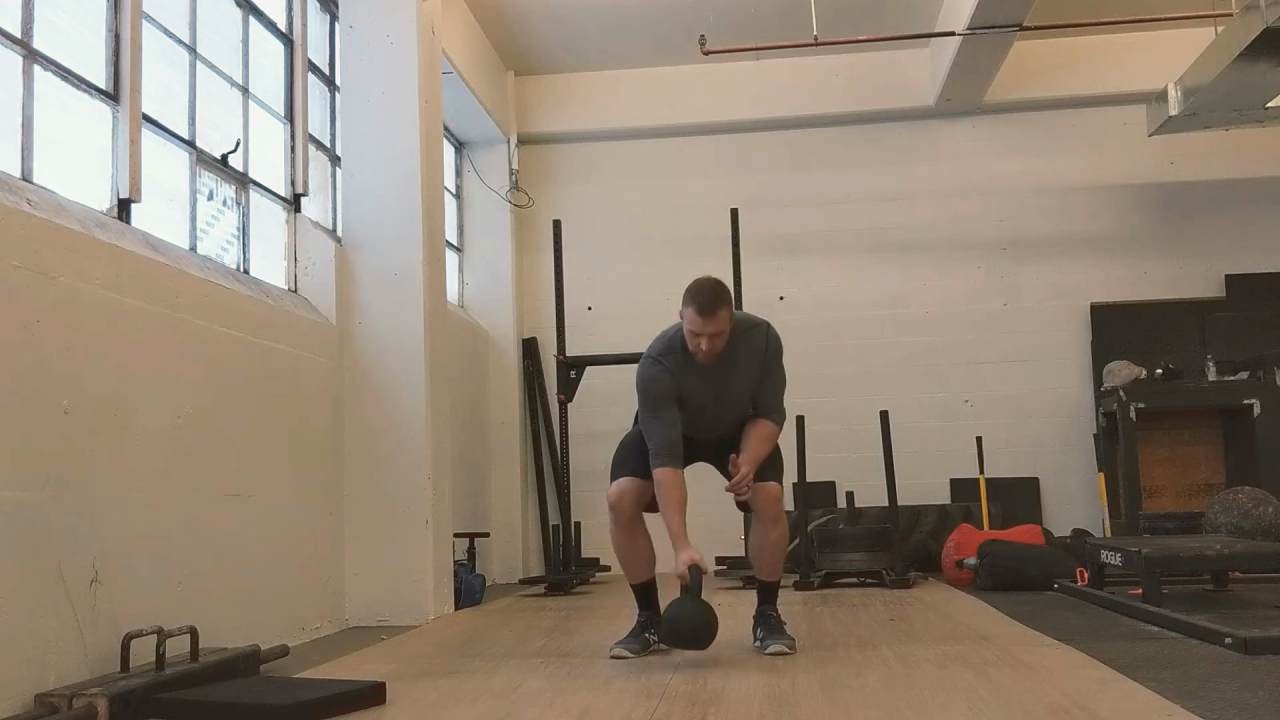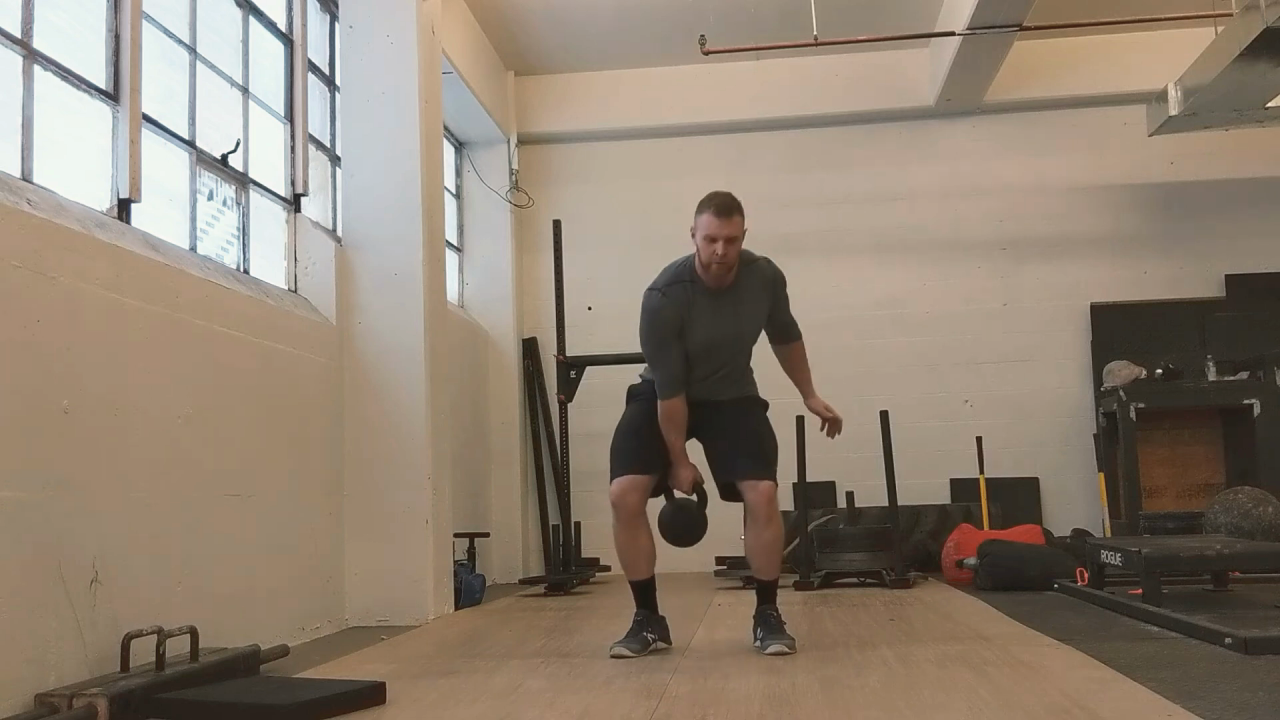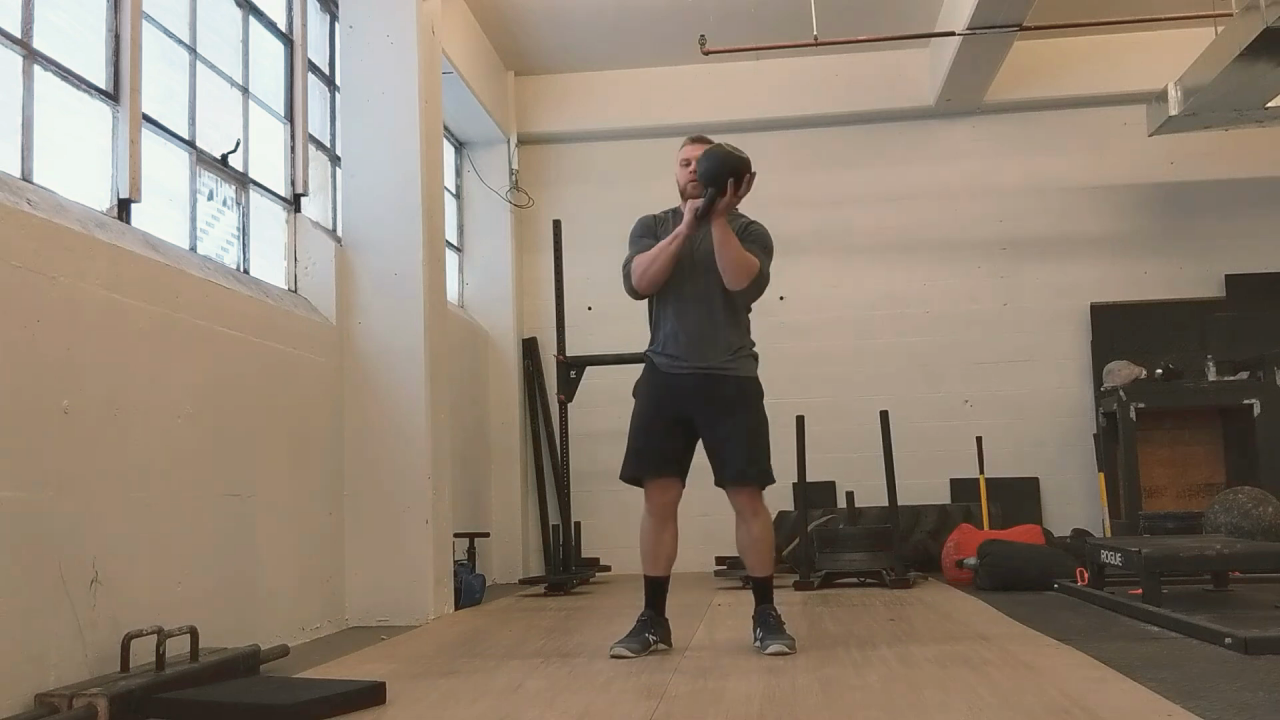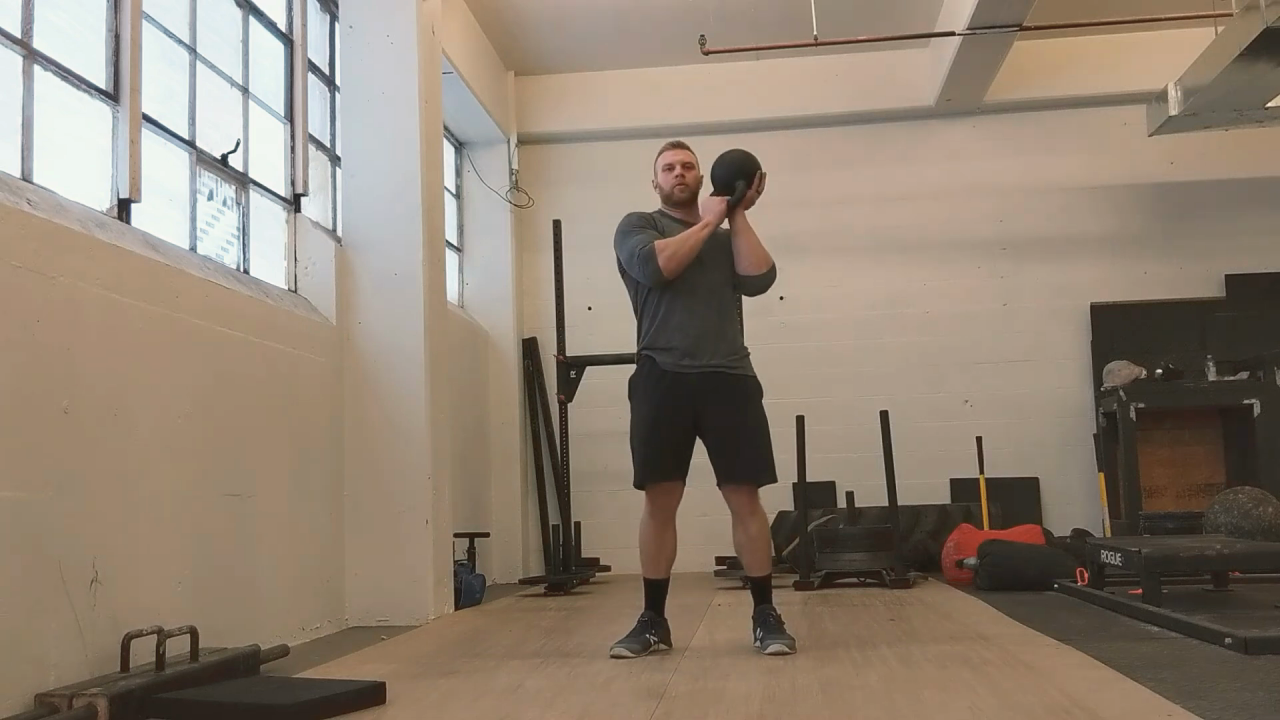
dt=0.7s
person 1, frame 1
left shoulder: (762, 339)
right shoulder: (657, 364)
left elbow: (769, 415)
right elbow: (665, 458)
left wrist: (746, 464)
right wrist: (681, 545)
left hip: (737, 429)
right hip: (667, 431)
left knee: (767, 497)
right knee: (621, 499)
left ankle: (768, 617)
right ankle: (649, 620)
person 1, frame 2
left shoulder: (765, 277)
right shoulder: (664, 296)
left elbow: (785, 337)
right elbow: (669, 389)
left wrist: (810, 396)
right wrist: (678, 460)
left hip: (733, 399)
right hip: (660, 399)
left knee: (762, 495)
right knee: (624, 496)
left ankle: (767, 617)
right ankle: (648, 621)
person 1, frame 3
left shoulder: (749, 232)
right shoulder: (652, 227)
left elbow: (745, 287)
right elbow: (637, 282)
left wrist: (720, 220)
right wrist: (685, 227)
left hip: (730, 380)
right hip: (665, 379)
left knee: (748, 497)
right knee: (659, 498)
left ankle: (766, 616)
right ankle: (653, 621)
person 1, frame 4
left shoulder: (728, 237)
right shoulder: (637, 225)
left elbow: (758, 280)
right elbow: (656, 265)
left wrist: (737, 216)
right wrist: (707, 222)
left hip: (728, 378)
right hip: (662, 379)
left knee: (745, 498)
right knee: (659, 500)
left ankle: (765, 614)
right ankle: (654, 620)
